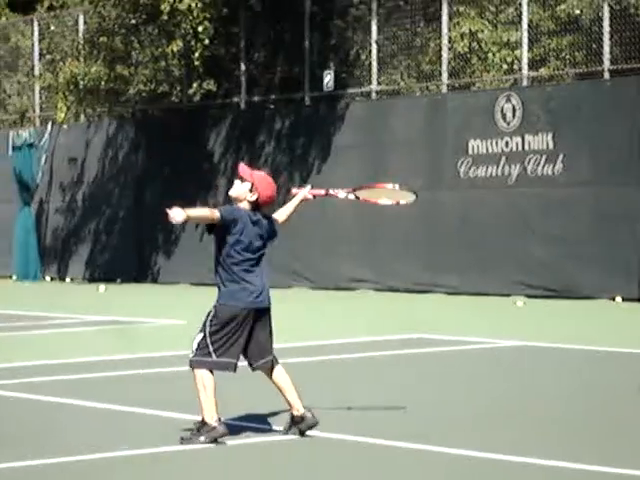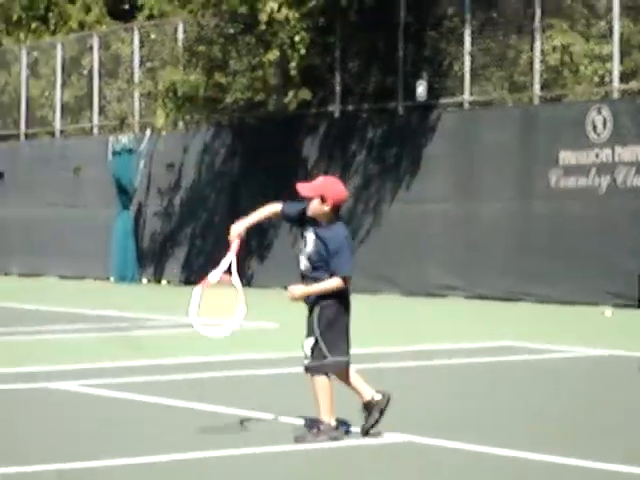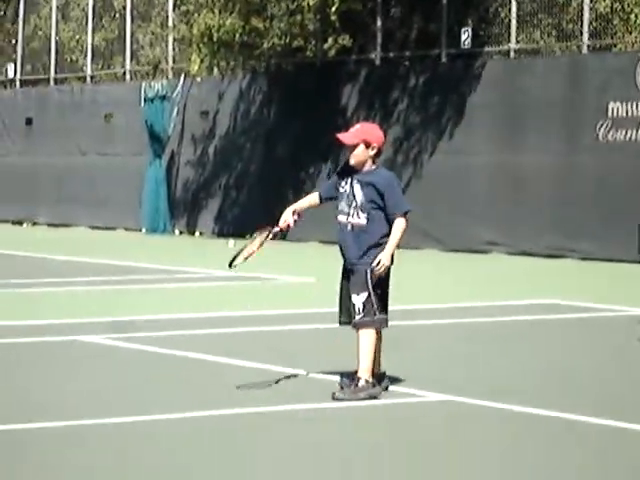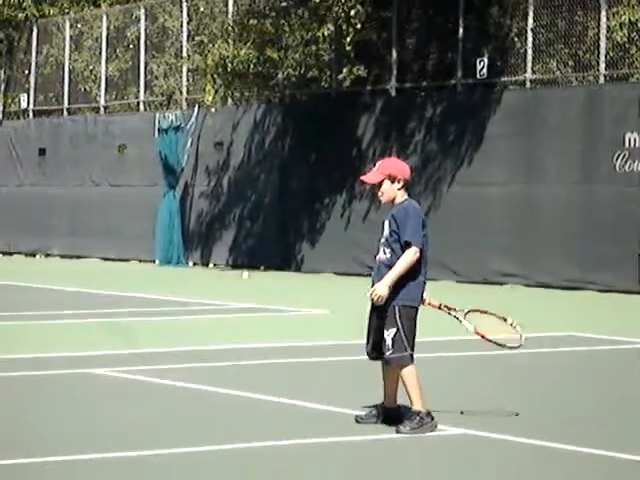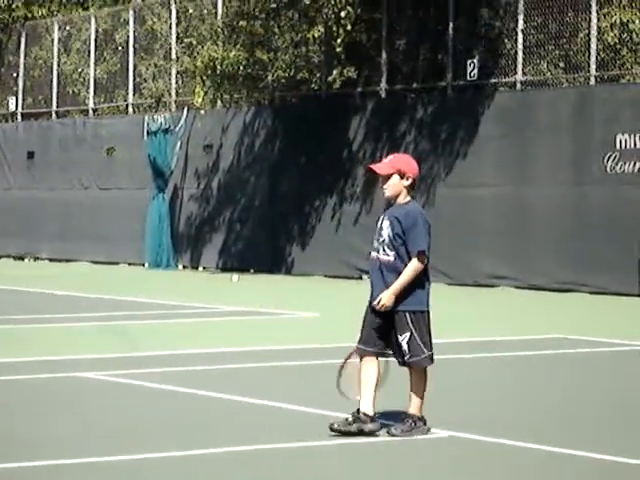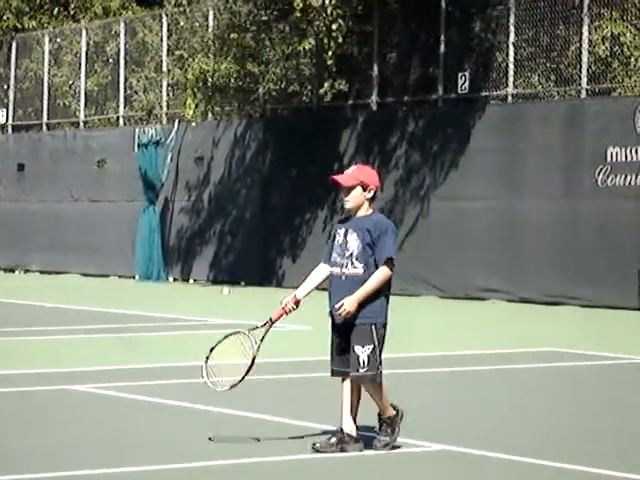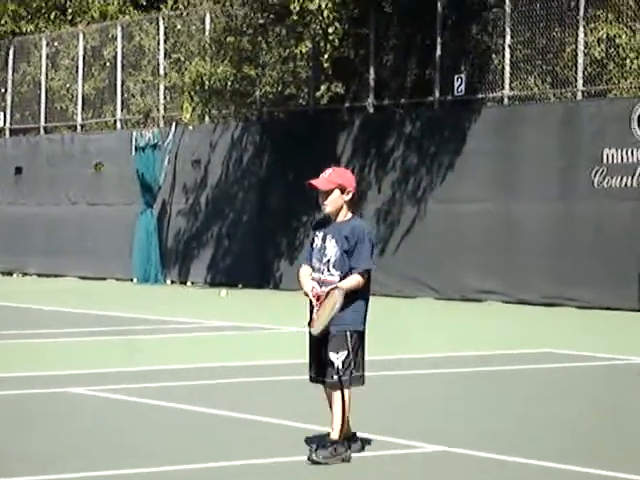
dt=0.5s
person 1, frame 1
left shoulder: (233, 215)
right shoulder: (262, 222)
left elbow: (212, 214)
right elbow: (276, 219)
left wrist: (185, 214)
right wrist: (297, 200)
left hip: (233, 303)
right hip: (259, 302)
left knee: (202, 360)
right knee: (267, 361)
left ankle: (210, 424)
right ankle: (301, 415)
person 1, frame 2
left shoulder: (338, 236)
right shoulder: (306, 215)
left elbow: (341, 279)
right elbow: (277, 208)
left wrist: (306, 290)
right wrist: (245, 222)
left hip: (328, 303)
right hip: (320, 303)
left knee: (317, 363)
right knee: (335, 360)
left ankle: (327, 424)
right ankle: (372, 398)
person 1, frame 3
left shoulder: (384, 179)
right shoulder: (346, 174)
left elbow: (400, 218)
right elbow: (321, 195)
left wrist: (389, 250)
right wrist: (292, 209)
left hip: (371, 262)
right hip: (353, 261)
left knee: (367, 319)
right knee: (365, 320)
left ankle: (365, 382)
right ankle: (374, 375)
person 1, frame 4
left shoulder: (409, 211)
right shoulder: (396, 212)
left elbow: (413, 251)
left wrist: (386, 282)
left hip: (400, 297)
right hip: (386, 296)
left knee: (400, 356)
right knee: (385, 354)
left ankle: (421, 414)
right ankle: (389, 407)
person 1, frame 5
left shoulder: (415, 215)
right shoulder: (389, 210)
left elbow: (420, 259)
left wrist: (393, 292)
left hip: (408, 301)
right hip: (382, 298)
left knee: (414, 359)
right knee: (368, 352)
left ankle: (416, 418)
right ankle: (366, 415)
person 1, frame 6
left shoulder: (381, 226)
right shoulder: (341, 225)
left elbow: (386, 269)
right elbow: (327, 266)
left wrist: (356, 298)
right wrist: (299, 293)
left hip: (368, 314)
right hip: (341, 313)
left knee: (365, 372)
right knee: (346, 373)
left ankle: (389, 415)
right ankle: (348, 434)
person 1, frame 7
left shoulder: (358, 231)
right shoulder: (319, 227)
left elbow: (360, 277)
right elbow: (306, 265)
left wrist: (331, 289)
right wrist: (308, 285)
left hip: (346, 319)
left knee: (340, 379)
right knee: (324, 379)
left ankle: (338, 442)
right ankle: (345, 433)
